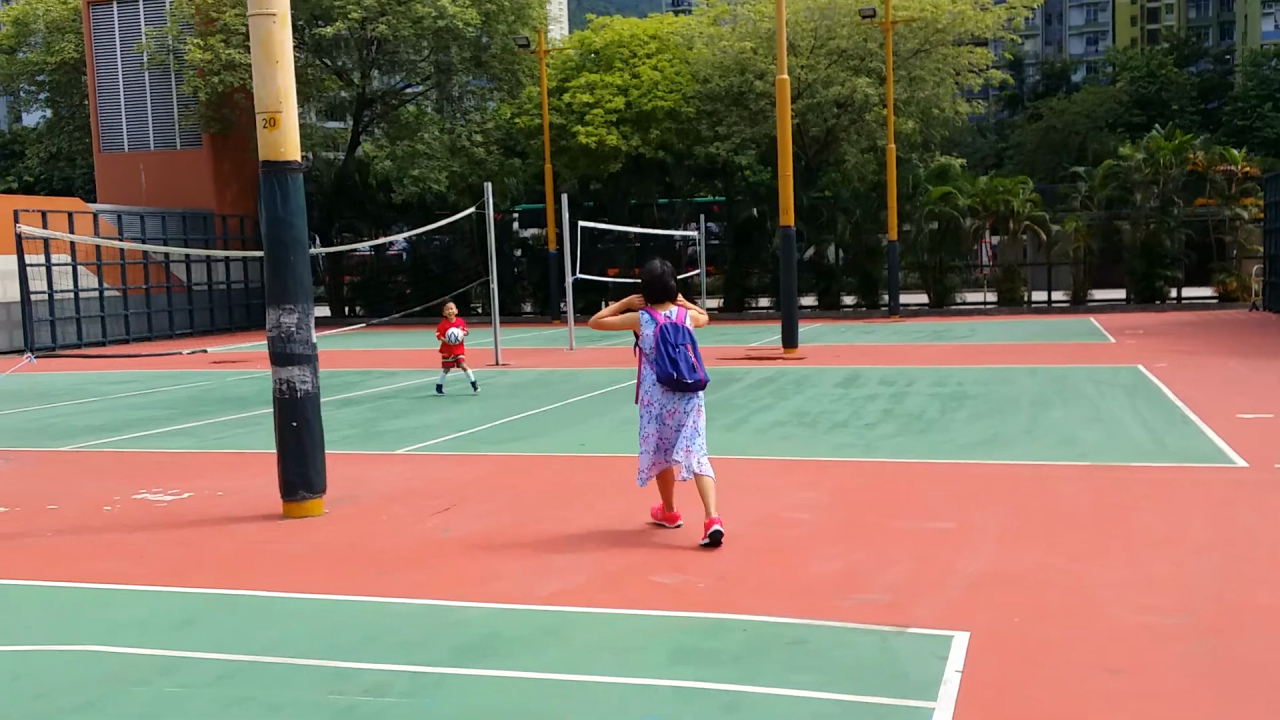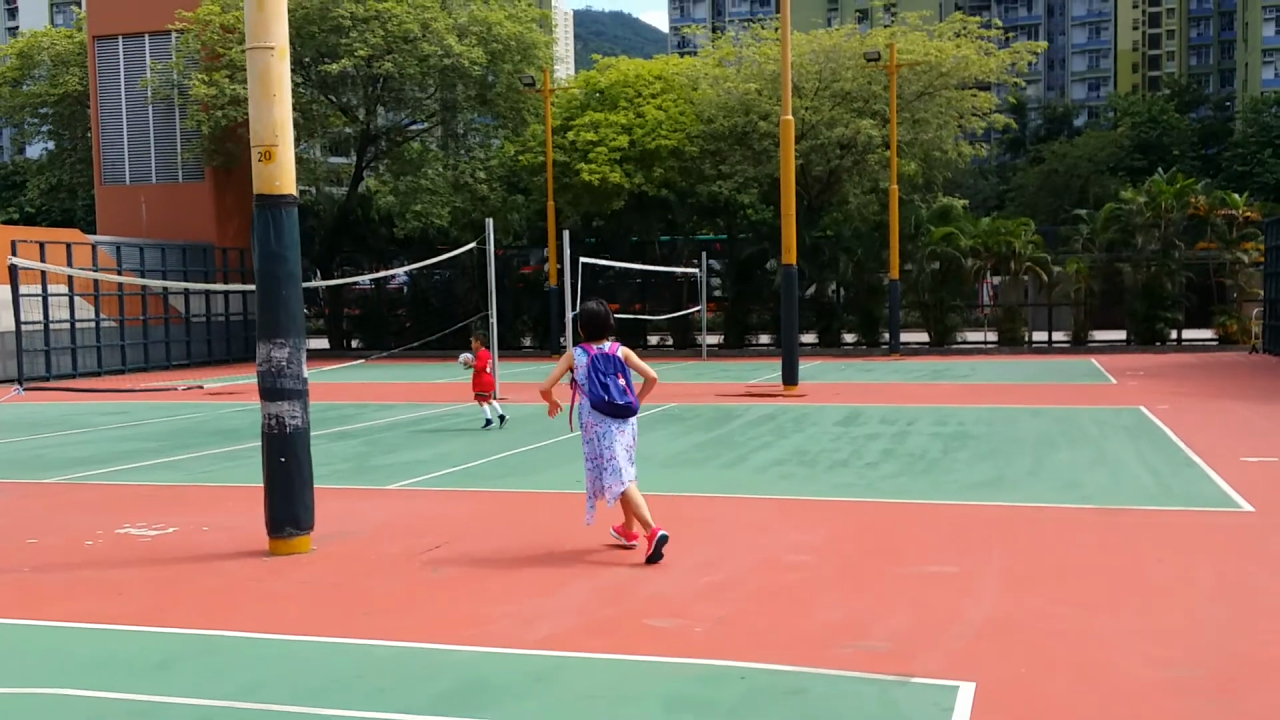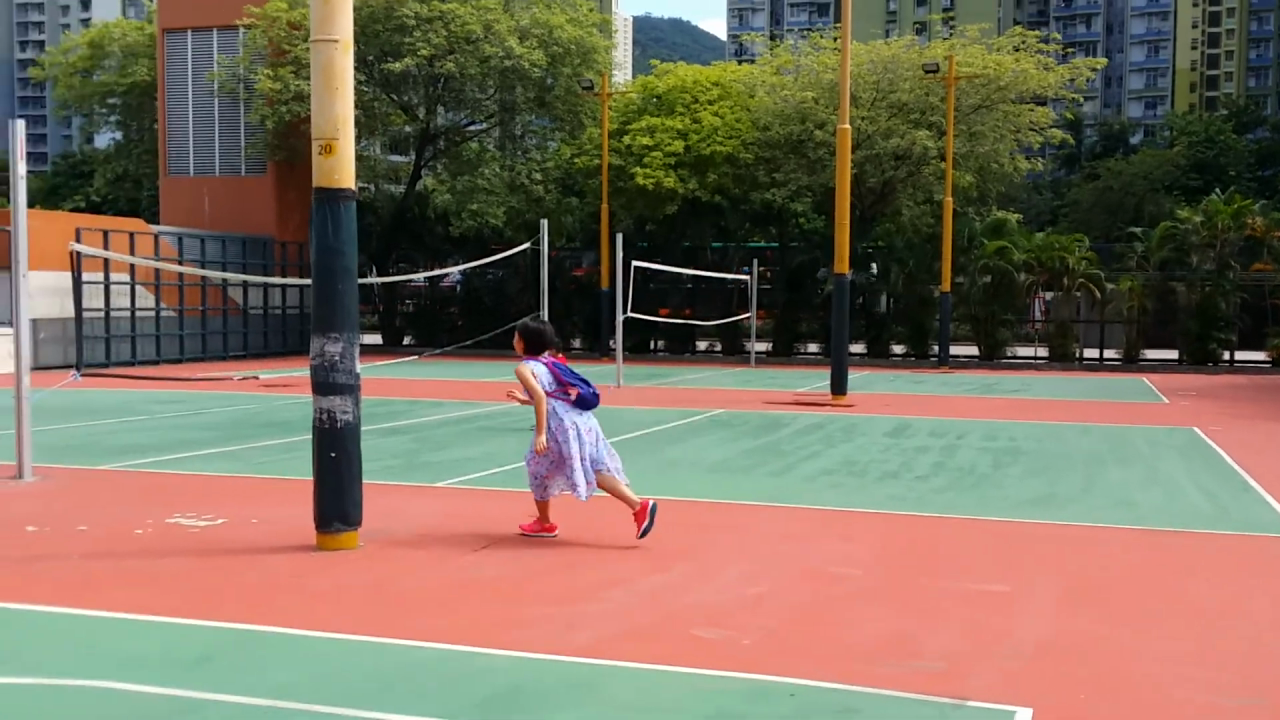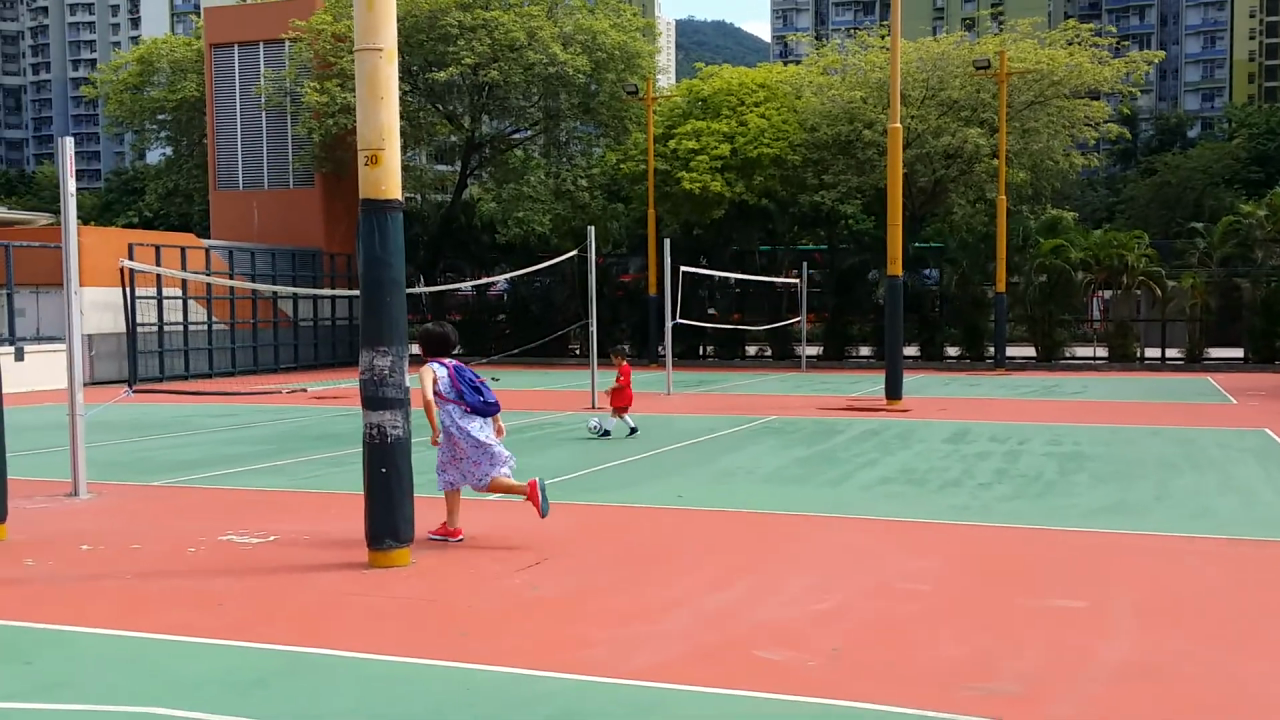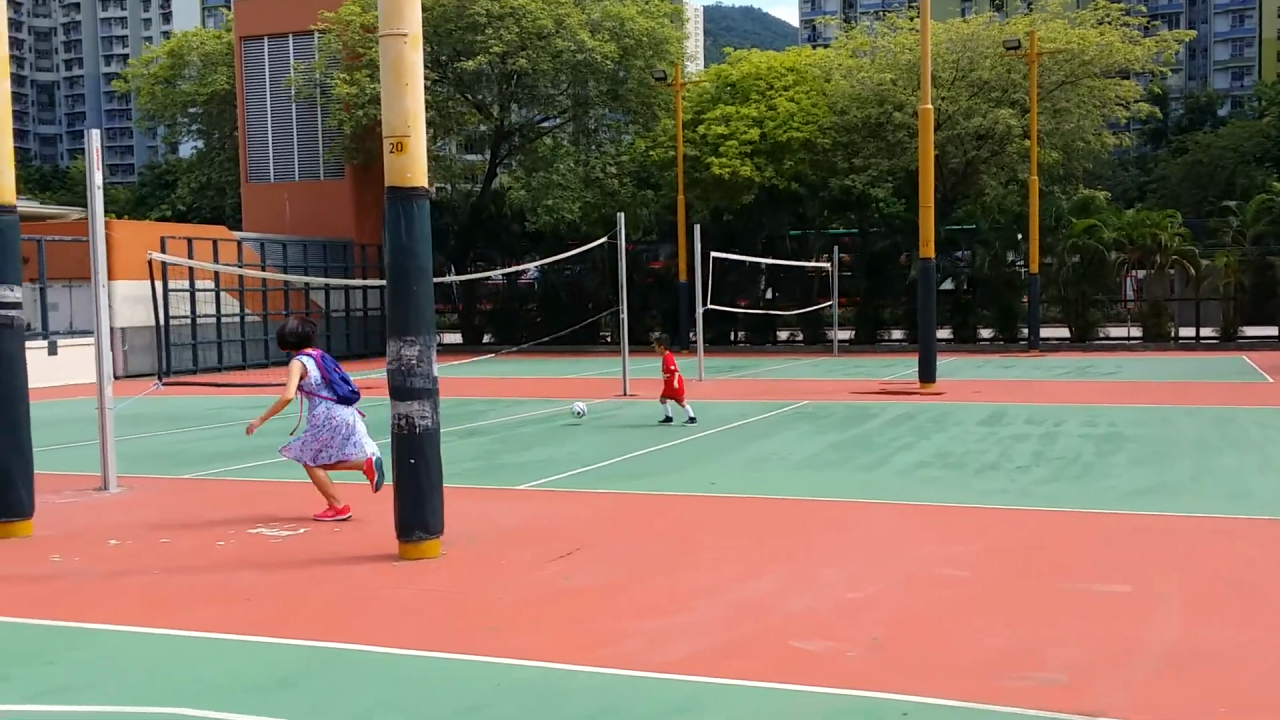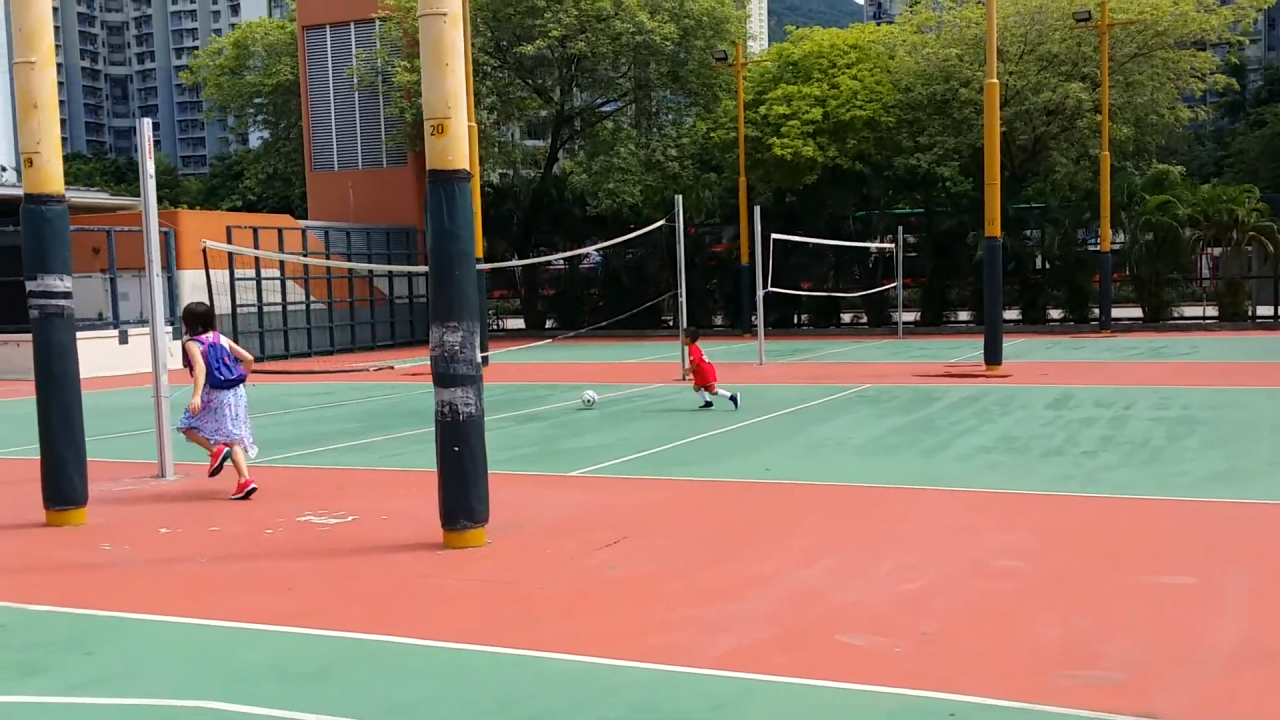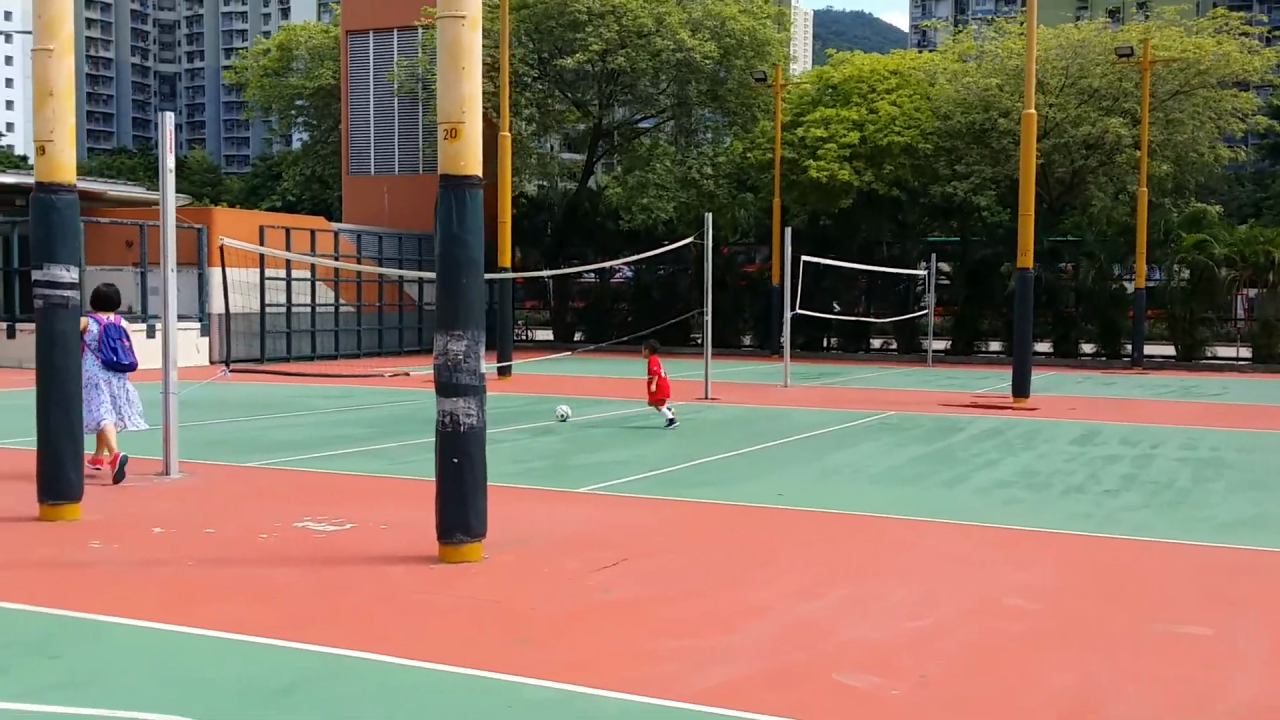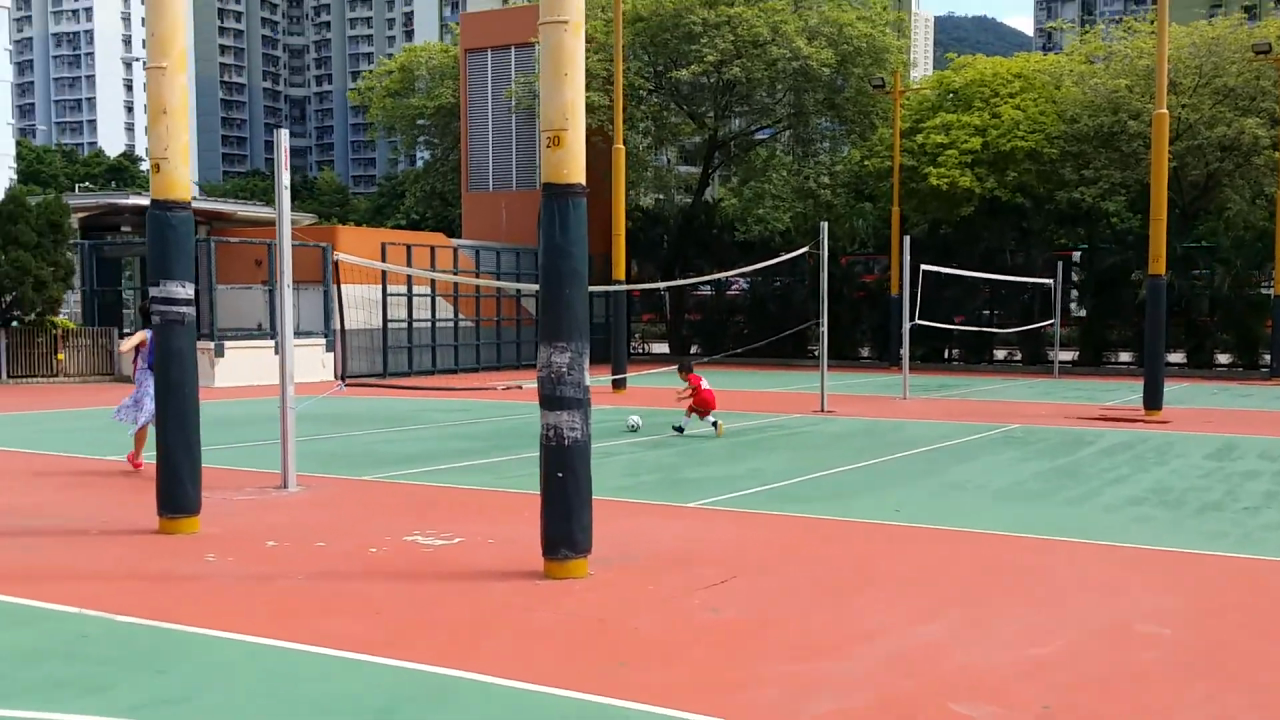
dt=0.4s
person 1, frame 1
left shoulder: (638, 319)
right shoulder: (685, 316)
left elbow: (595, 322)
right elbow: (705, 317)
left wrist: (626, 303)
right wrist: (684, 304)
left hip: (656, 397)
right hip: (689, 394)
left knee: (659, 454)
right knee: (695, 455)
left ankle: (668, 511)
right ankle: (712, 519)
person 1, frame 2
left shoulder: (574, 355)
right shoulder: (621, 351)
left elbow: (545, 389)
right elbow: (652, 378)
left wrist: (552, 403)
right wrist: (636, 402)
left hip: (596, 424)
right hip: (623, 420)
left knee: (618, 479)
right knee: (623, 473)
left ankle: (652, 530)
right ankle: (629, 528)
person 1, frame 3
left shoulder: (523, 368)
right shoulder: (548, 363)
left elbow: (539, 394)
left wrist: (540, 432)
right wrist: (525, 399)
left hip: (560, 423)
right hip: (583, 418)
left knee: (537, 467)
right knee: (597, 471)
left ankle: (544, 523)
right ankle: (639, 505)
person 1, frame 4
left shoulder: (427, 369)
right shoulder: (456, 365)
left elbow: (427, 397)
left wrist: (434, 429)
right wrist: (498, 422)
left hip: (462, 428)
right hip: (480, 423)
left knee: (484, 479)
right knee: (448, 471)
left ankle: (530, 488)
right ankle: (451, 526)
person 1, frame 5
left shoulder: (297, 363)
right shoulder: (317, 356)
left elbow: (287, 396)
left wrist: (260, 420)
left hip: (328, 416)
right hip: (344, 411)
left knee: (309, 461)
right knee: (323, 459)
left ankle: (338, 507)
right ankle: (368, 463)
person 1, frame 6
left shoulder: (191, 344)
right shoulder: (221, 338)
left elbow: (200, 367)
right elbow: (248, 359)
left wrist: (196, 396)
right wrist: (241, 375)
left hip: (213, 396)
right hip: (235, 393)
left knee: (187, 426)
right knee: (232, 439)
left ankle: (216, 451)
right ankle: (245, 481)
person 1, frame 7
left shoulder: (87, 321)
right shoulder: (121, 322)
right elbow: (128, 349)
left hip: (95, 375)
right hip: (118, 376)
left knee: (102, 418)
right knee: (111, 415)
left ankle: (117, 455)
right ankle: (98, 457)
person 1, frame 8
left shoulder: (144, 334)
left elbow: (123, 349)
left wrist: (126, 340)
left hip: (148, 383)
left knee: (143, 420)
left ankle: (136, 456)
